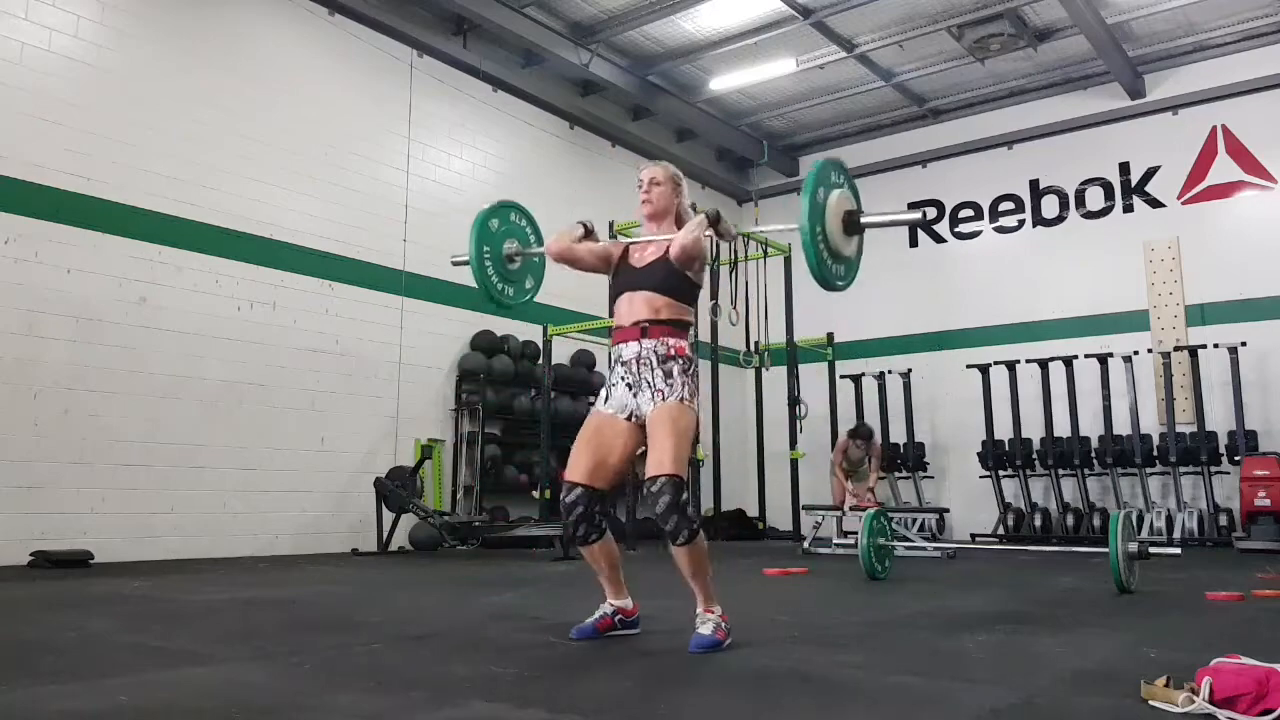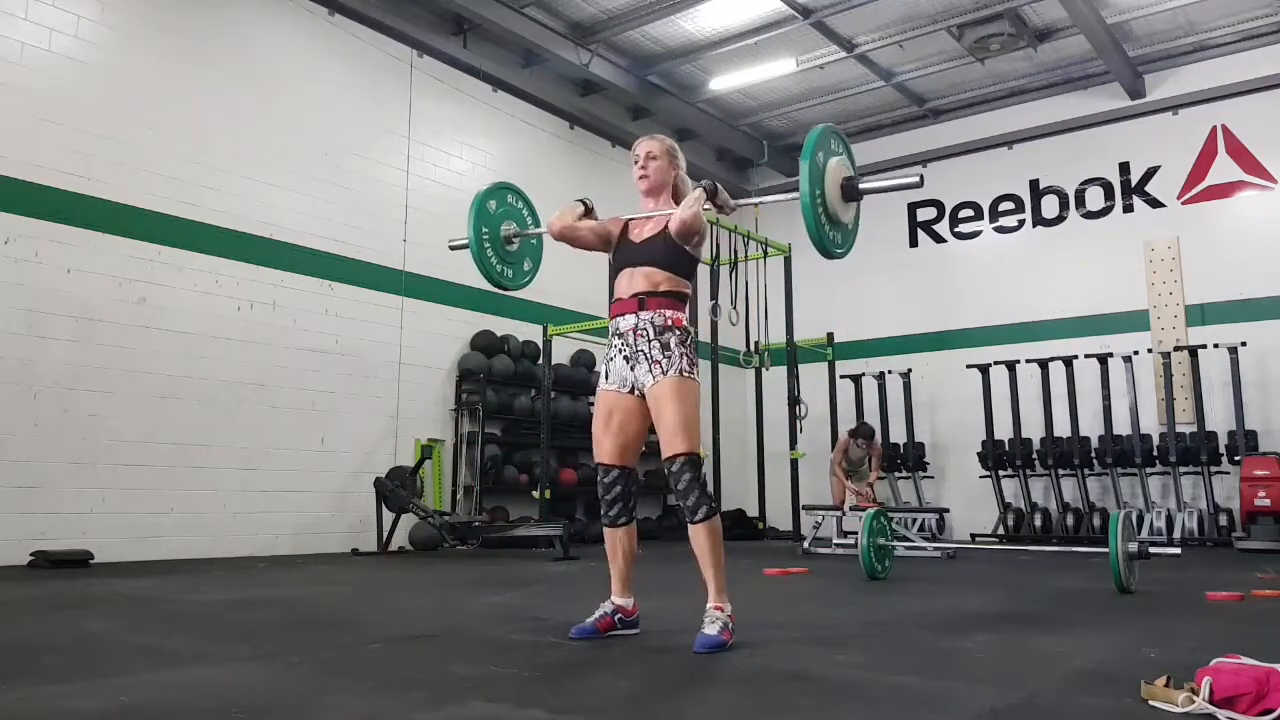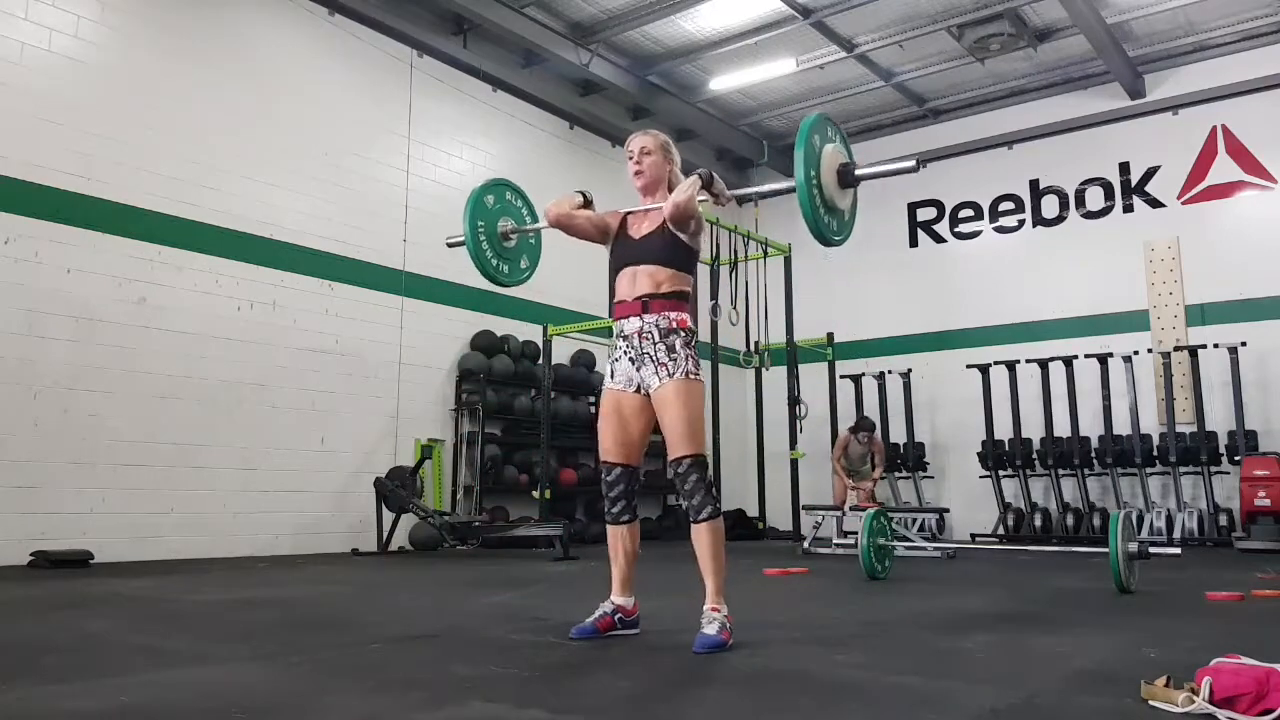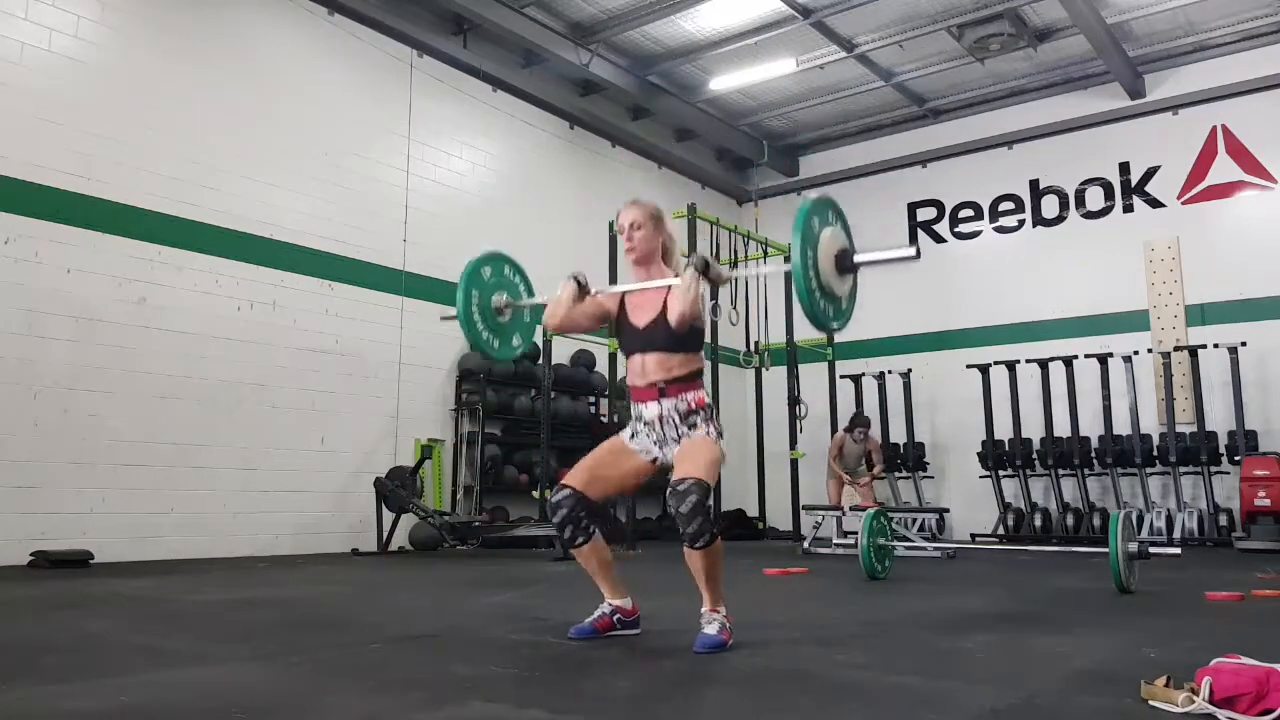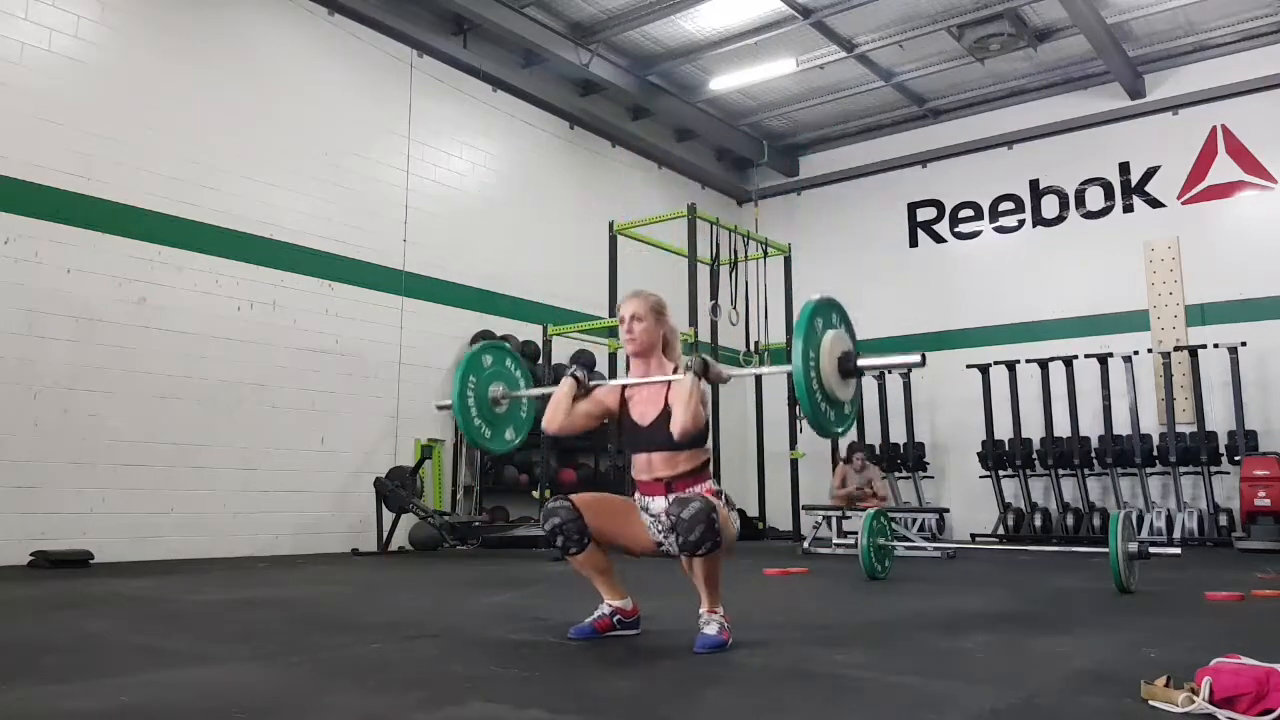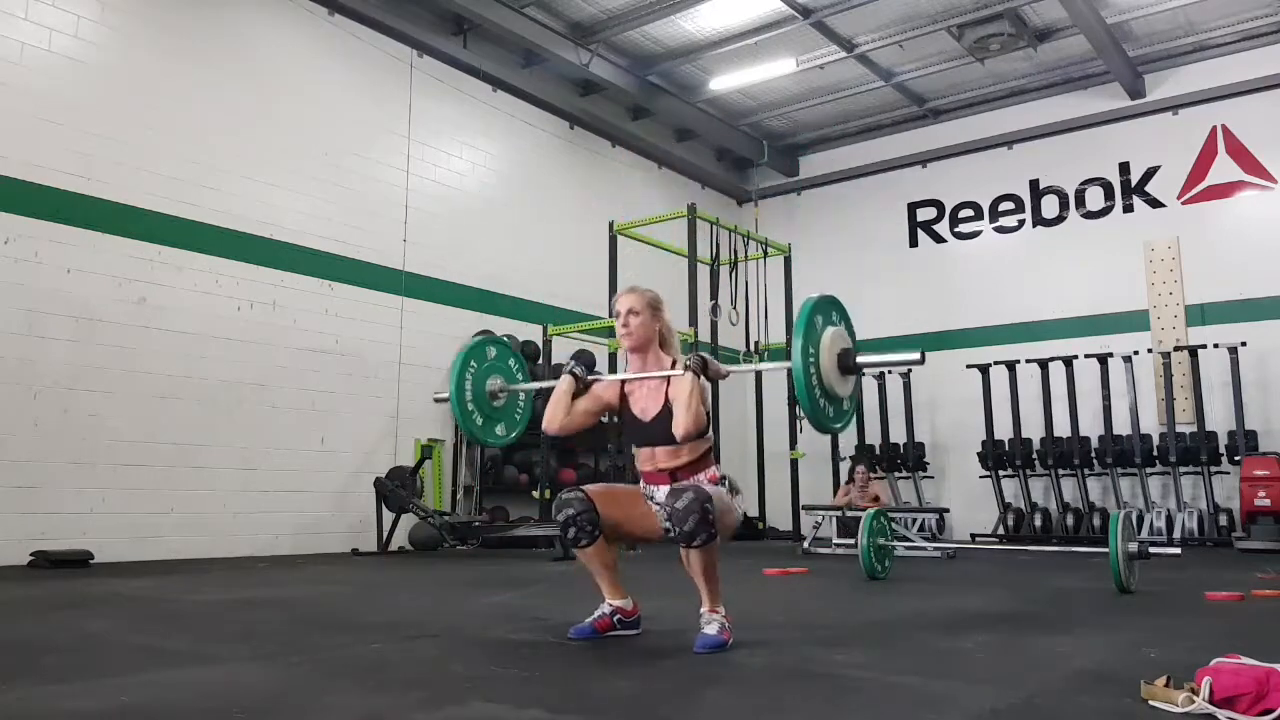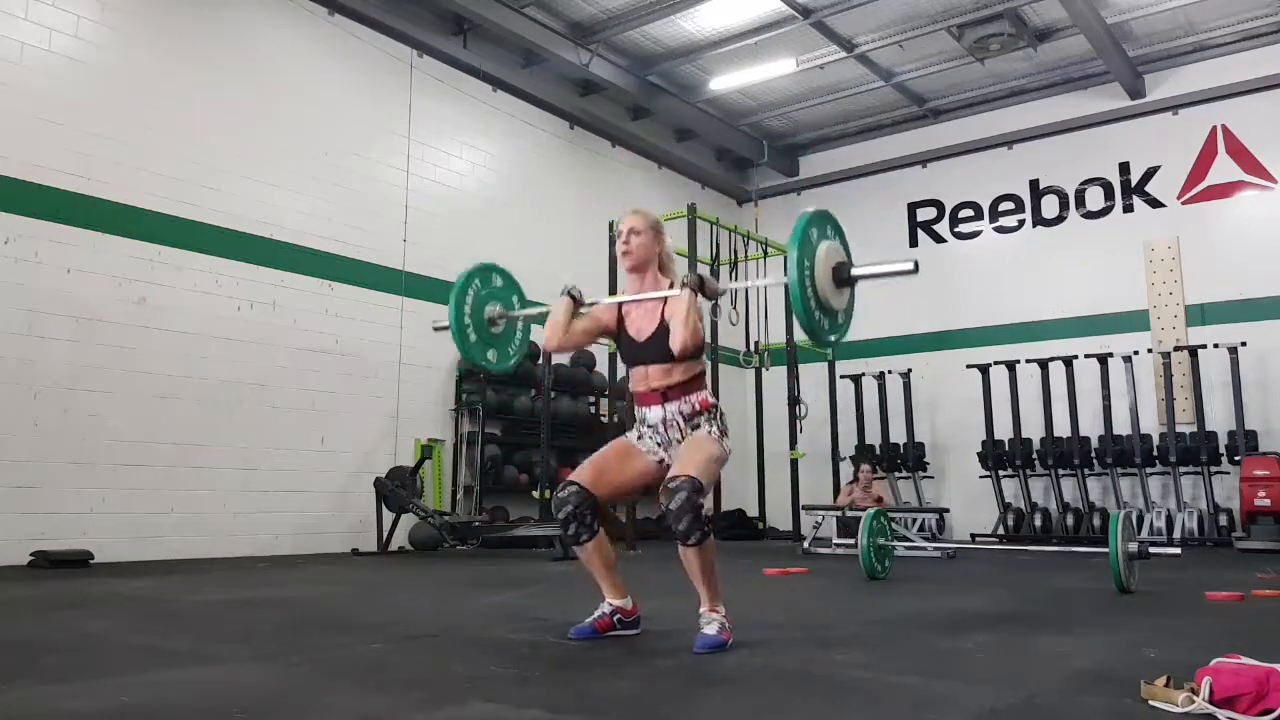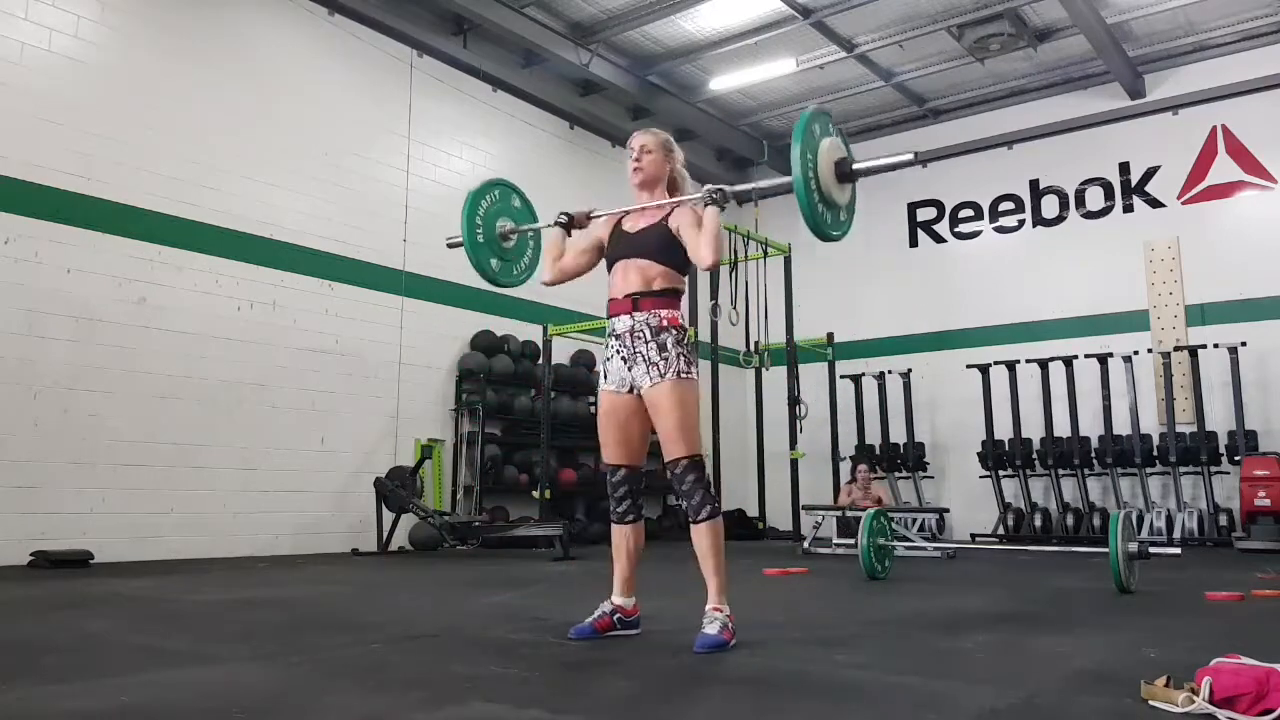
dt=0.2s
person 1, frame 1
left shoulder: (690, 244)
right shoulder: (621, 251)
left elbow: (683, 248)
right elbow: (558, 250)
left wrist: (709, 223)
right wrist: (583, 230)
left hip: (668, 369)
right hip: (621, 374)
left knee: (665, 494)
right knee: (576, 497)
left ankle: (709, 612)
right ankle: (620, 606)
person 1, frame 2
left shoulder: (688, 220)
right shoulder: (619, 228)
left elbow: (682, 223)
right elbow: (559, 229)
left wrist: (706, 195)
right wrist: (582, 207)
left hip: (665, 342)
right hip: (619, 348)
left knee: (684, 473)
right knee: (612, 482)
left ankle: (718, 609)
right ankle: (622, 605)
person 1, frame 3
left shoulder: (684, 215)
right shoulder: (619, 221)
left elbow: (678, 205)
right elbow: (556, 215)
left wrist: (702, 185)
right wrist: (584, 202)
left hip: (672, 345)
right hip: (625, 351)
left knee: (689, 475)
right knee: (615, 480)
left ankle: (716, 611)
right ankle: (621, 605)
person 1, frame 4
left shoulder: (680, 290)
right shoulder: (616, 301)
left elbow: (681, 315)
right elbow: (555, 320)
left wrist: (695, 274)
right wrist: (575, 288)
left hip: (690, 425)
right hip: (641, 431)
left knee: (689, 500)
right knee: (564, 501)
left ankle: (714, 612)
right ankle: (619, 606)
person 1, frame 5
left shoulder: (683, 382)
right shoulder: (615, 394)
left elbow: (683, 427)
right elbow: (554, 424)
left wrist: (695, 374)
right wrist: (572, 381)
left hip: (699, 505)
right hip: (646, 512)
left knee: (692, 515)
right knee: (559, 515)
left ankle: (712, 614)
right ankle: (619, 607)
person 1, frame 6
left shoulder: (684, 373)
right shoulder: (615, 389)
left elbow: (687, 428)
right elbow: (554, 424)
left wrist: (691, 371)
right wrist: (570, 376)
left hip: (704, 490)
right hip: (653, 498)
left knee: (689, 506)
right knee: (571, 505)
left ankle: (714, 614)
right ankle: (619, 606)
person 1, frame 7
left shoulder: (681, 292)
right shoulder: (613, 312)
left elbow: (682, 343)
right elbow: (552, 341)
left wrist: (690, 292)
right wrist: (567, 301)
left hip: (696, 425)
right hip: (647, 427)
left knee: (679, 496)
right knee: (571, 498)
left ankle: (713, 613)
right ankle: (618, 605)
person 1, frame 8
left shoulder: (682, 215)
right shoulder: (611, 224)
left elbow: (709, 257)
right elbow: (553, 272)
left wrist: (712, 206)
right wrist: (566, 226)
left hip: (663, 342)
right hip: (617, 347)
left knee: (686, 474)
right knee: (620, 482)
left ankle: (717, 609)
right ankle: (623, 603)
